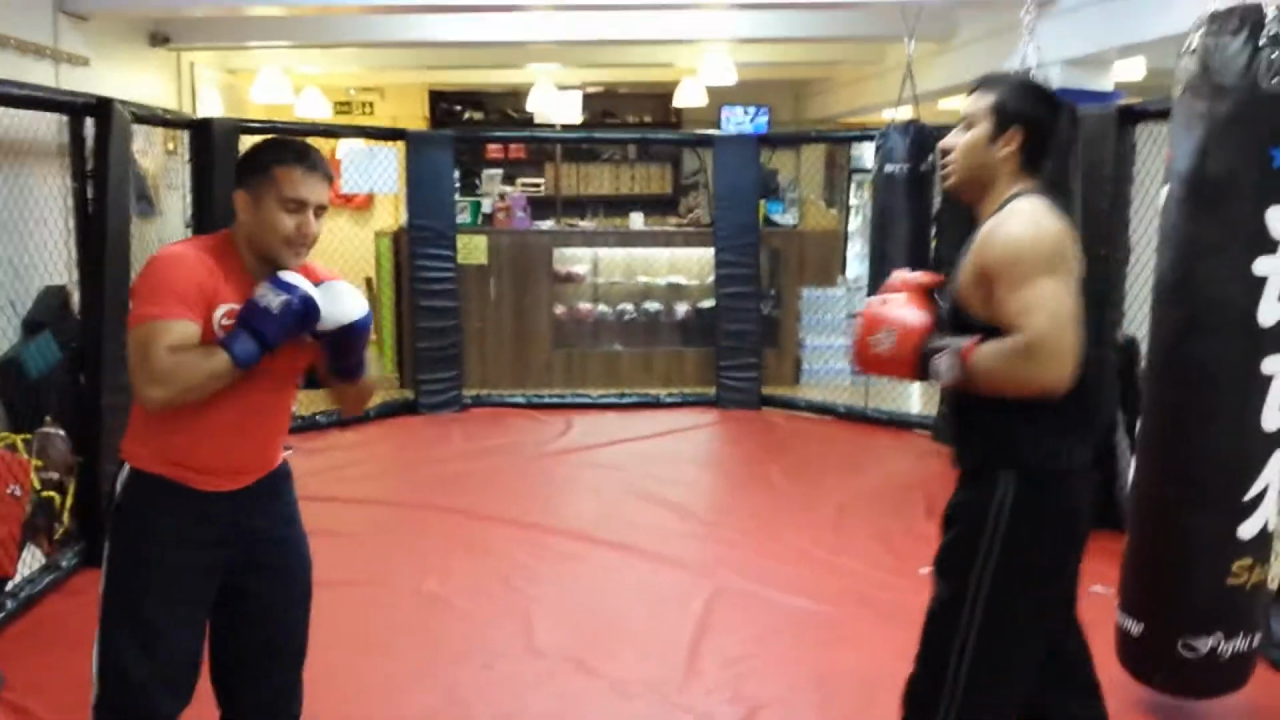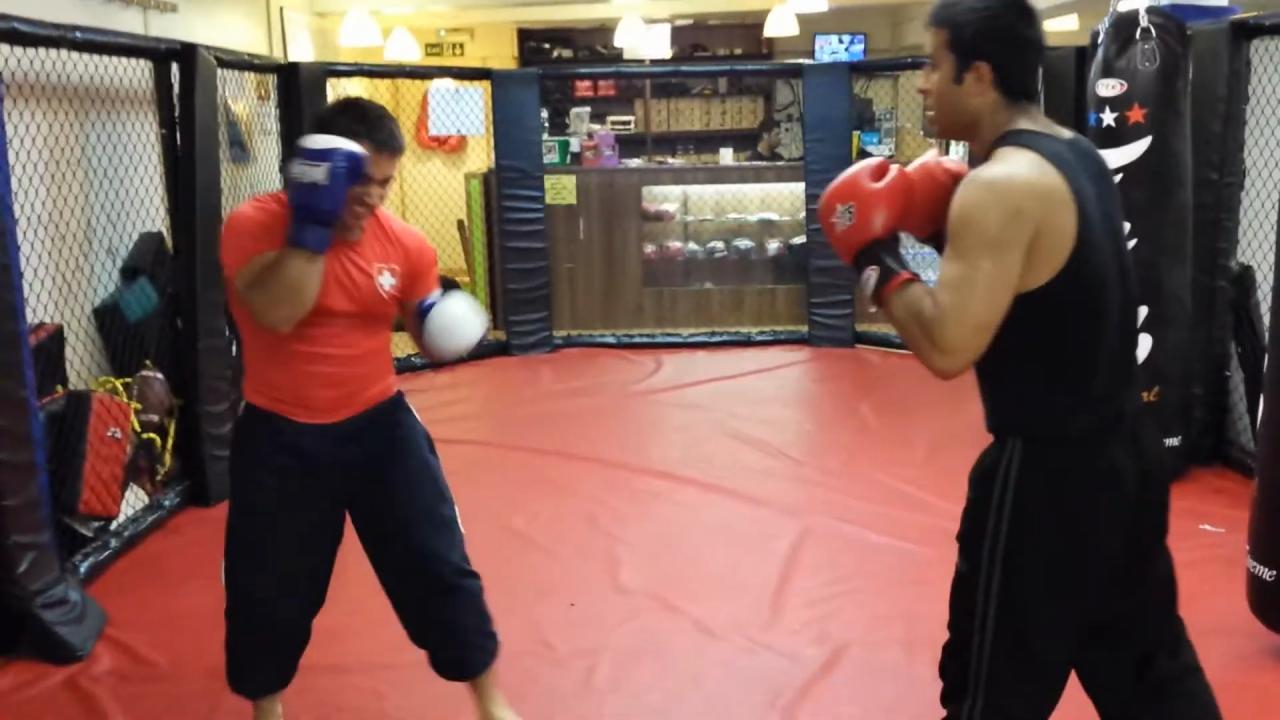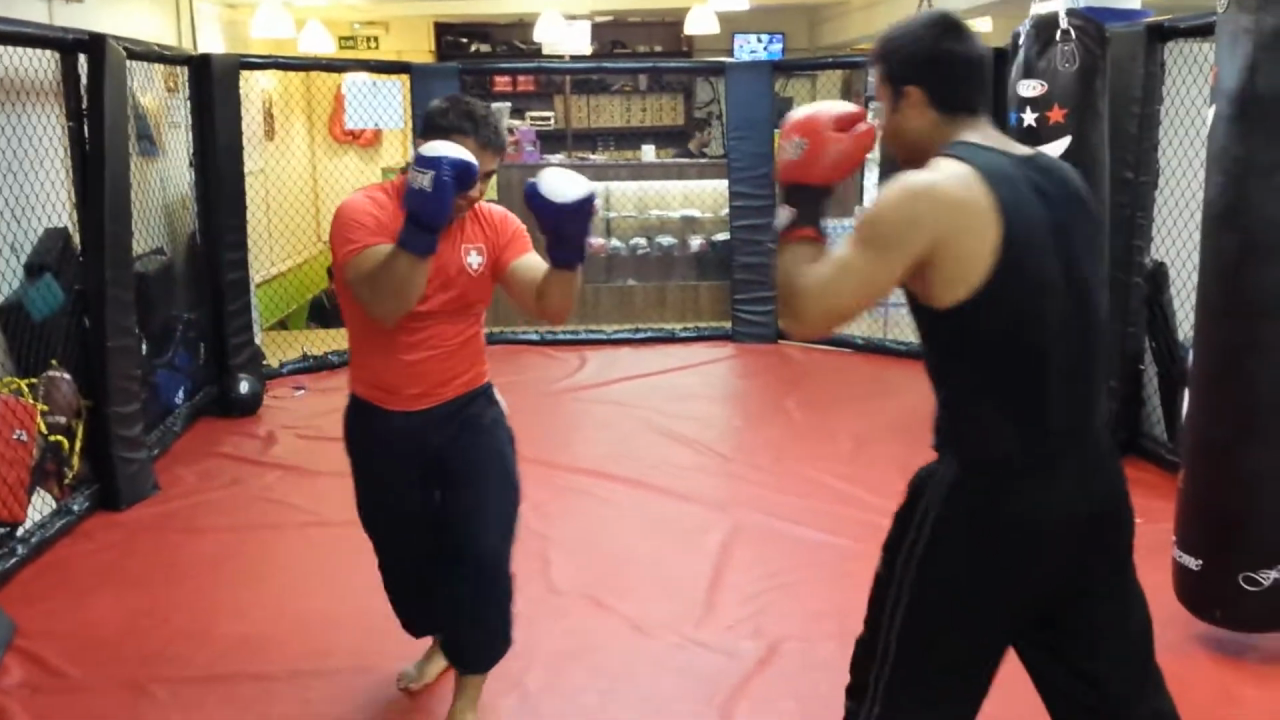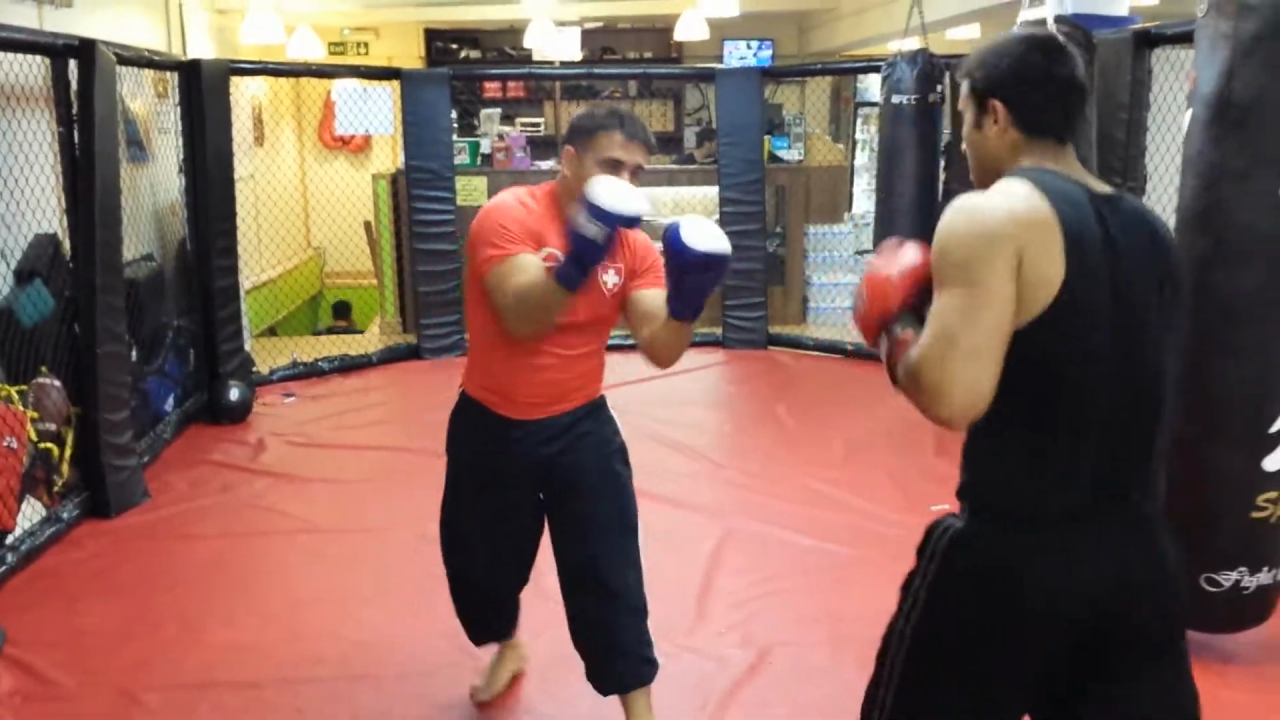
dt=0.7s
person 1, frame 1
left shoulder: (1021, 230)
right shoulder: (1014, 228)
left elbow: (1046, 364)
left wrist: (935, 358)
right wrist: (941, 319)
left hip: (1017, 495)
right hip: (1037, 487)
person 1, frame 2
left shoulder: (1001, 185)
right shoulder: (1075, 157)
left elbow: (948, 347)
left wrist: (875, 257)
right wrist: (957, 228)
left hip: (1049, 470)
right hip: (1123, 454)
person 1, frame 3
left shoulder: (927, 196)
right shoulder: (1062, 181)
left elbow: (803, 315)
left wrist: (799, 205)
left hip: (987, 496)
right hip: (1089, 480)
person 1, frame 4
left shoulder: (991, 218)
right shoulder: (1147, 228)
left elbow: (952, 396)
left wrist: (893, 330)
left hip: (1010, 557)
right hip: (1134, 551)
person 2, frame 1
left shoulder: (316, 290)
right shoulder: (179, 271)
left elbow: (352, 403)
right elbow: (156, 386)
left wrist: (349, 351)
right wrist: (252, 340)
left hip: (263, 499)
right hip: (166, 504)
left knee: (270, 670)
person 2, frame 2
left shoulder: (403, 242)
right shoulder: (254, 223)
left elbow: (427, 319)
right elbow: (278, 314)
right wrist: (313, 222)
left hip: (378, 427)
right hip: (282, 439)
left knee: (437, 567)
right knee: (266, 588)
person 2, frame 3
left shoulder: (495, 225)
right shoulder: (363, 213)
left elbow: (550, 308)
right elbow: (385, 307)
left wrist: (566, 246)
right wrist: (422, 224)
left hip: (466, 413)
right hip: (380, 421)
left knee: (480, 554)
right knee: (403, 551)
right ankle: (440, 642)
person 2, frame 4
left shoulder: (634, 245)
right shoulder: (507, 214)
left elbow: (662, 350)
right elbow: (520, 319)
left wrist: (690, 295)
right wrist: (582, 256)
left hip: (580, 429)
right hip: (488, 426)
left knee: (606, 574)
right knee: (478, 559)
right ankle: (503, 650)
